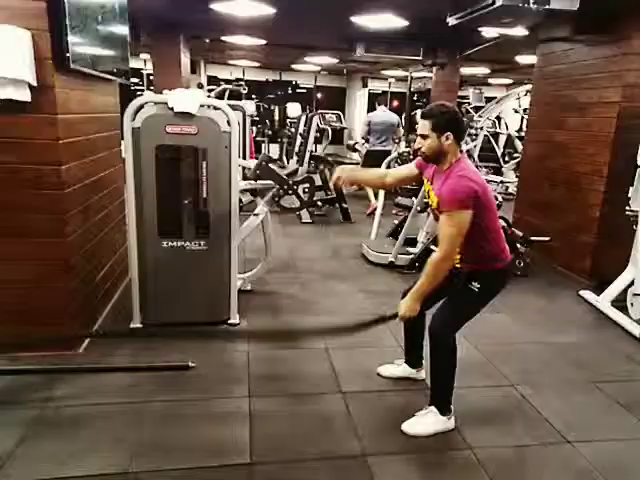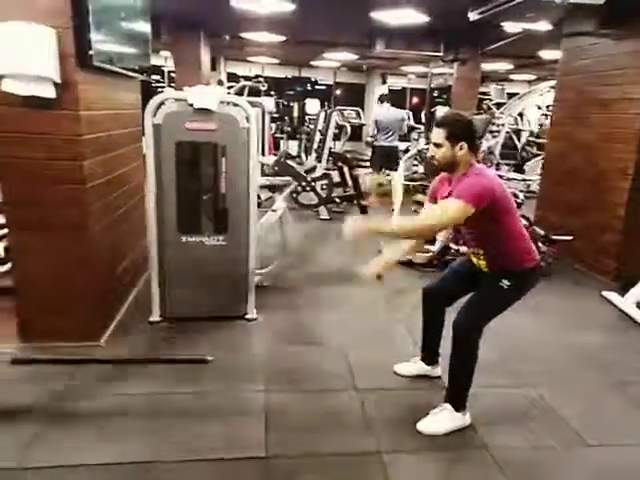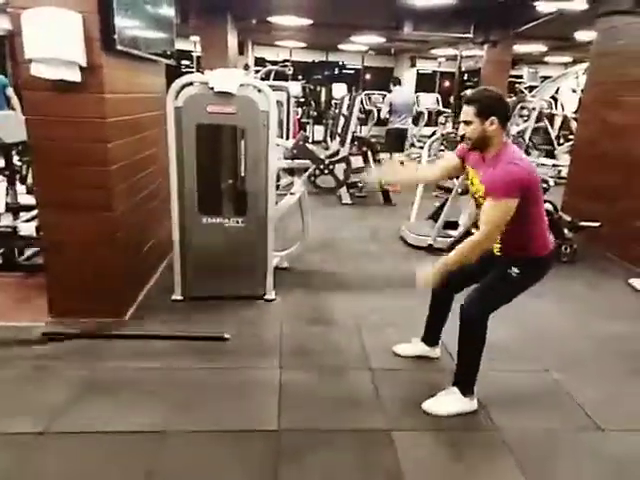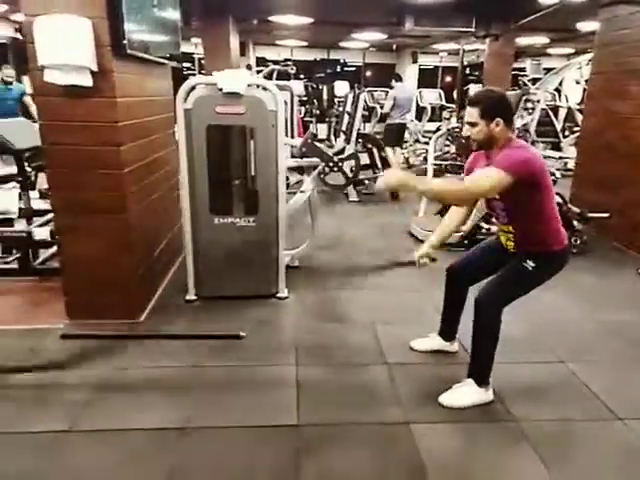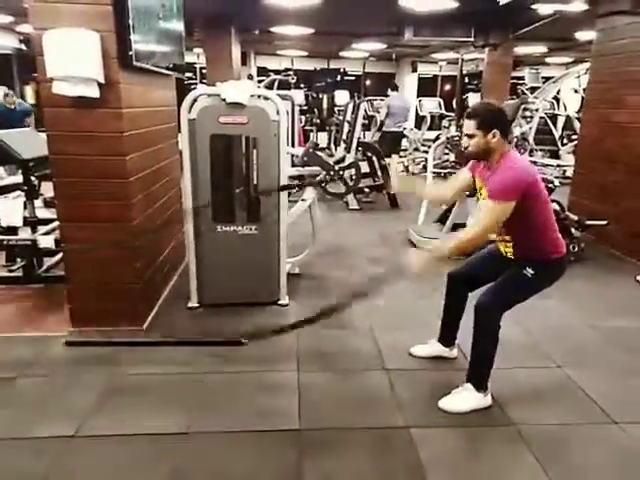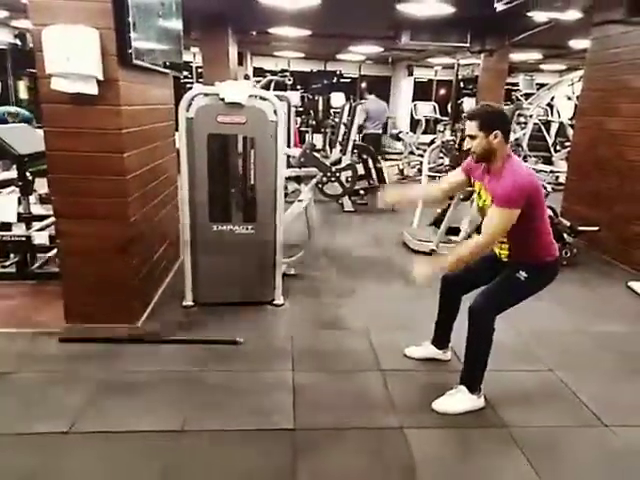
dt=0.7s
person 1, frame 1
left shoulder: (460, 184)
right shoulder: (434, 164)
left elbow: (445, 253)
right elbow: (390, 178)
left wrist: (414, 297)
right wrist: (352, 176)
left hip: (487, 270)
right hip: (461, 261)
left knee: (441, 328)
right knee: (414, 301)
left ankle: (441, 413)
right ankle: (413, 365)
person 1, frame 2
left shoulder: (478, 184)
right shoulder: (444, 180)
left elbow: (429, 227)
right elbow: (418, 229)
left wrist: (369, 226)
right wrist: (383, 261)
left hip: (515, 269)
right hip: (482, 259)
left knee: (466, 325)
right knee: (433, 294)
left ankle: (456, 410)
right ankle: (429, 362)
person 1, frame 3
left shoulder: (509, 172)
right shoulder: (473, 151)
left elbow: (484, 236)
right elbow: (431, 173)
left wrist: (439, 268)
right wrist: (386, 174)
left hip: (529, 257)
right hip: (499, 246)
left knee: (473, 310)
right knee: (443, 282)
left ankle: (463, 394)
right ankle: (429, 344)
person 1, frame 4
left shoulder: (519, 159)
right shoulder: (480, 155)
left elbow: (464, 193)
right elbow: (461, 205)
left wrist: (406, 180)
right wrist: (432, 244)
left hip: (544, 251)
right hip: (510, 240)
left knee: (487, 301)
right knee: (457, 273)
left ankle: (479, 385)
right ankle: (447, 338)
person 1, frame 5
left shoulder: (513, 175)
right shoulder: (480, 162)
left elbow: (479, 232)
right elbow: (450, 192)
left wrist: (426, 256)
right wrist: (414, 186)
left hip: (544, 259)
right hip: (511, 248)
left knee: (488, 306)
right knee: (458, 278)
left ankle: (478, 390)
right ankle: (446, 344)
person 1, frame 6
left shoulder: (516, 181)
right shoulder: (478, 164)
left elbow: (484, 241)
right elbow: (441, 190)
left wrist: (435, 265)
right wrist: (400, 193)
left hip: (536, 263)
right hip: (506, 251)
left knee: (481, 309)
right knee: (452, 282)
left ankle: (471, 392)
right ankle: (439, 346)
